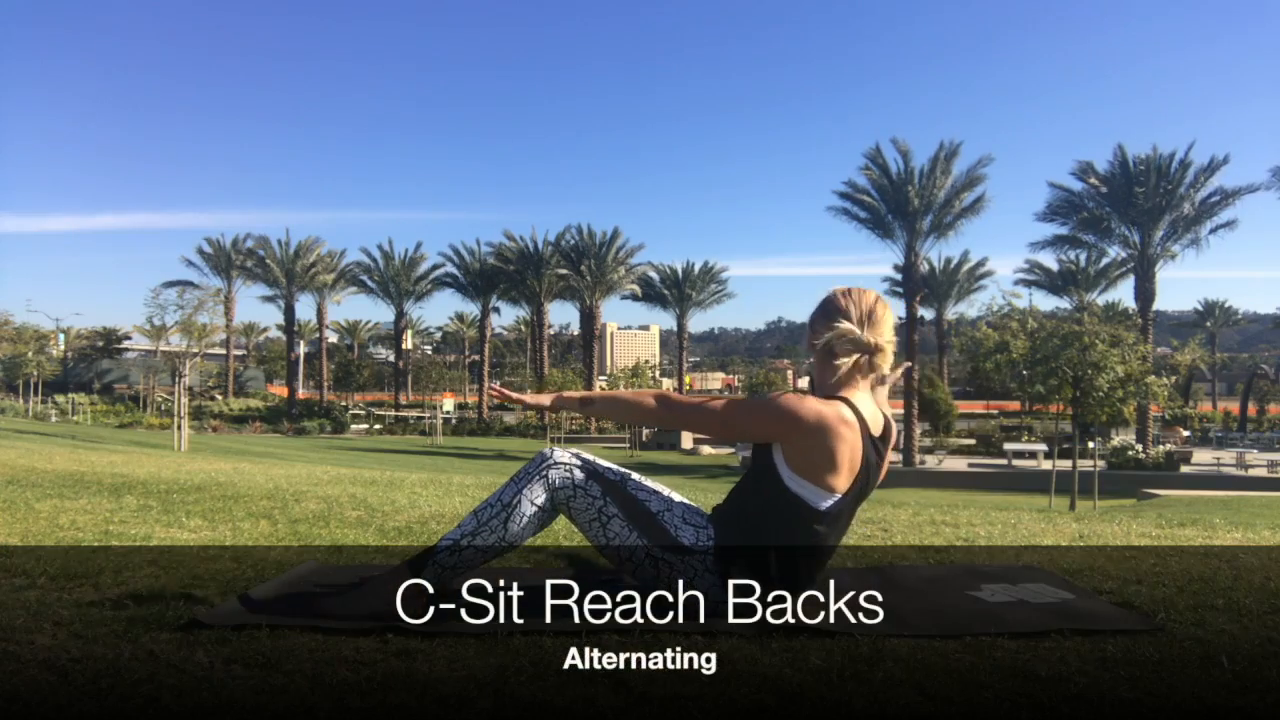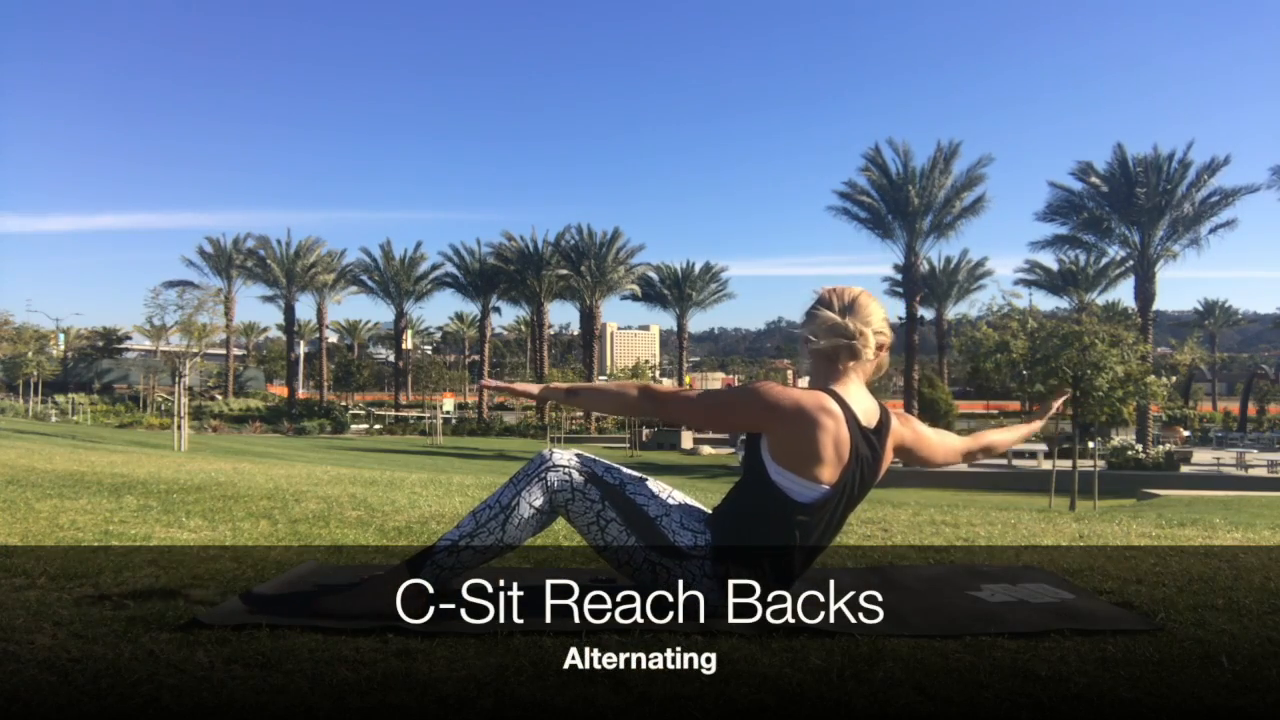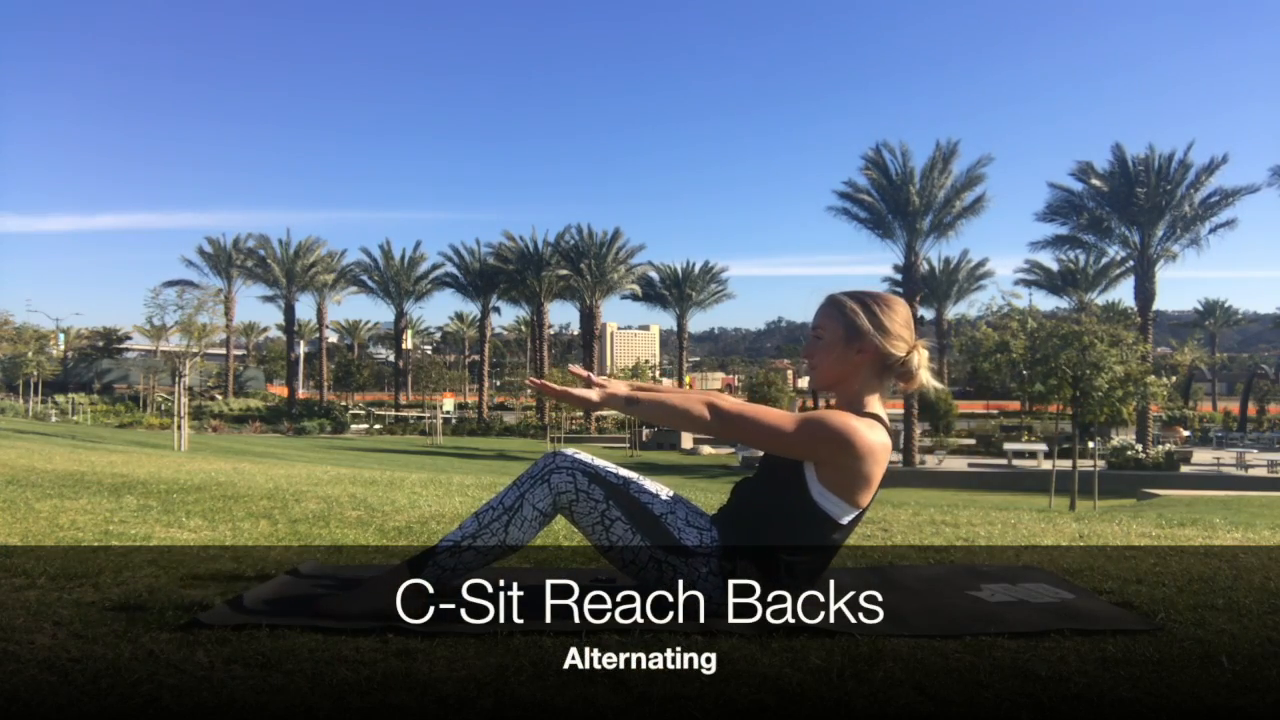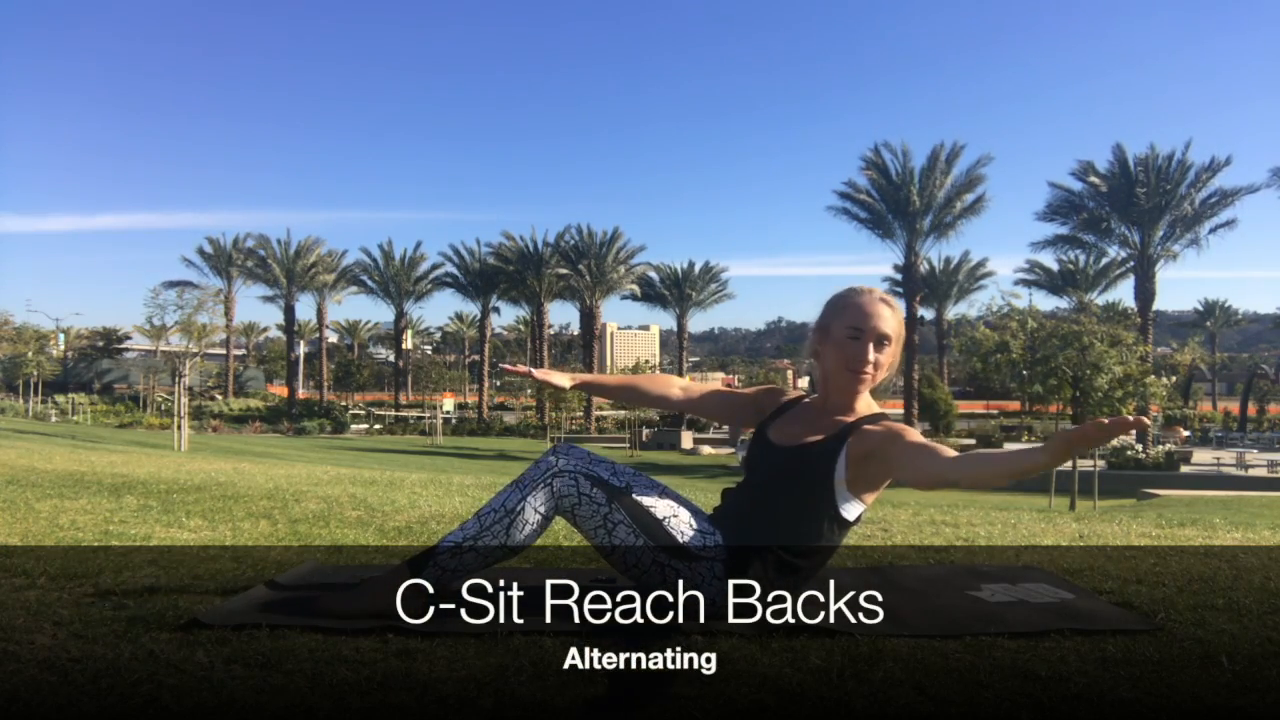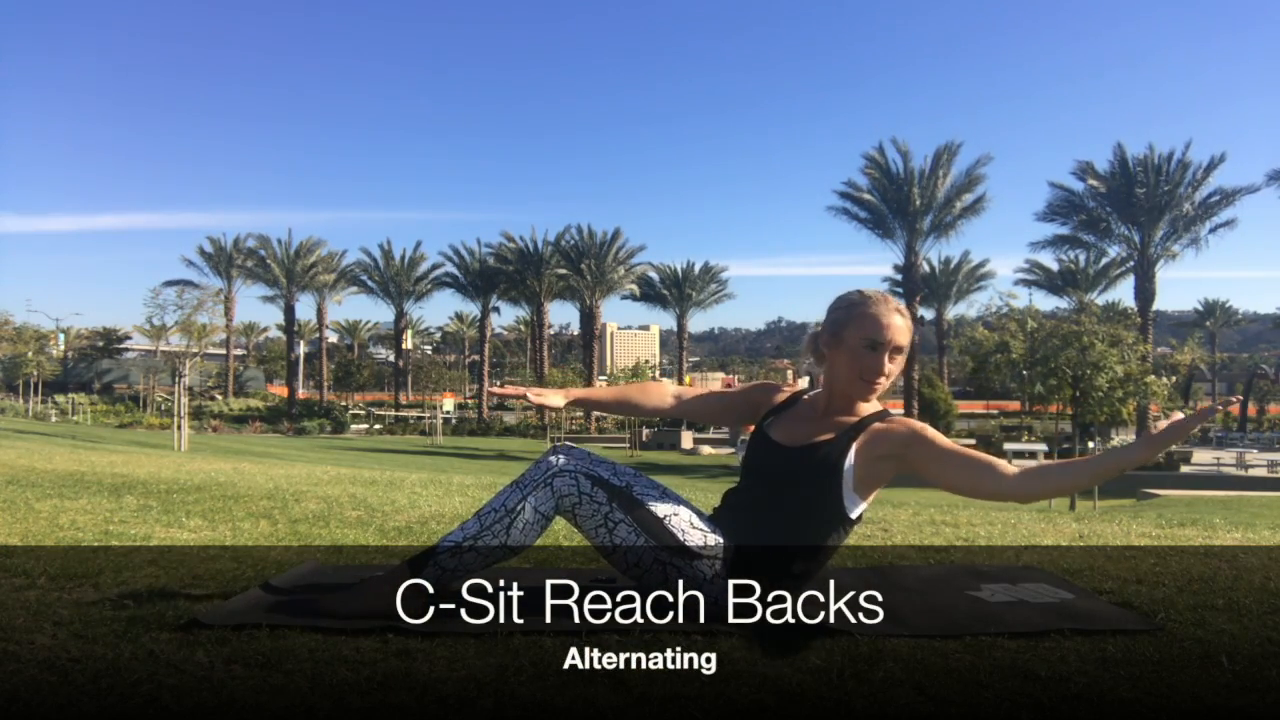
dt=0.7s
person 1, frame 1
left shoulder: (807, 415)
right shoulder: (876, 424)
left elbow: (672, 410)
left wrist: (559, 400)
right wrist: (878, 380)
left hip: (717, 576)
right hip: (735, 567)
left knee: (559, 470)
right knee: (564, 469)
left ankle: (410, 583)
right ankle: (423, 574)
person 1, frame 2
left shoulder: (790, 408)
right shoulder: (890, 429)
left elbow: (657, 402)
right elbow: (969, 445)
left wrist: (546, 390)
right wrist: (1033, 425)
left hip: (711, 574)
right hip: (737, 570)
left knee: (556, 472)
right knee: (565, 469)
left ankle: (406, 583)
right ankle: (419, 574)
person 1, frame 3
left shoulder: (850, 435)
right shoulder: (844, 424)
left elbow: (714, 417)
right elbow: (730, 407)
left wrist: (605, 399)
right wrist: (625, 389)
left hip: (719, 579)
right hip: (722, 555)
left knee: (562, 475)
right knee: (565, 469)
left ankle: (409, 582)
right ankle: (418, 573)
person 1, frame 4
left shoulder: (879, 440)
right shoulder: (780, 406)
left elbow: (963, 468)
right elbow: (675, 392)
left wrist: (1066, 443)
right wrist: (576, 380)
left hip: (729, 584)
right hip: (716, 549)
left knee: (560, 474)
right knee: (566, 463)
left ankle: (410, 583)
right ankle: (424, 576)
person 1, frame 5
left shoulder: (889, 440)
right shoulder: (777, 403)
left elbow: (1016, 481)
right elbow: (672, 398)
left wrist: (1143, 449)
right wrist: (569, 394)
left hip: (737, 585)
right hip: (711, 556)
left knee: (561, 478)
right knee: (565, 464)
left ankle: (414, 584)
right ankle: (423, 575)
